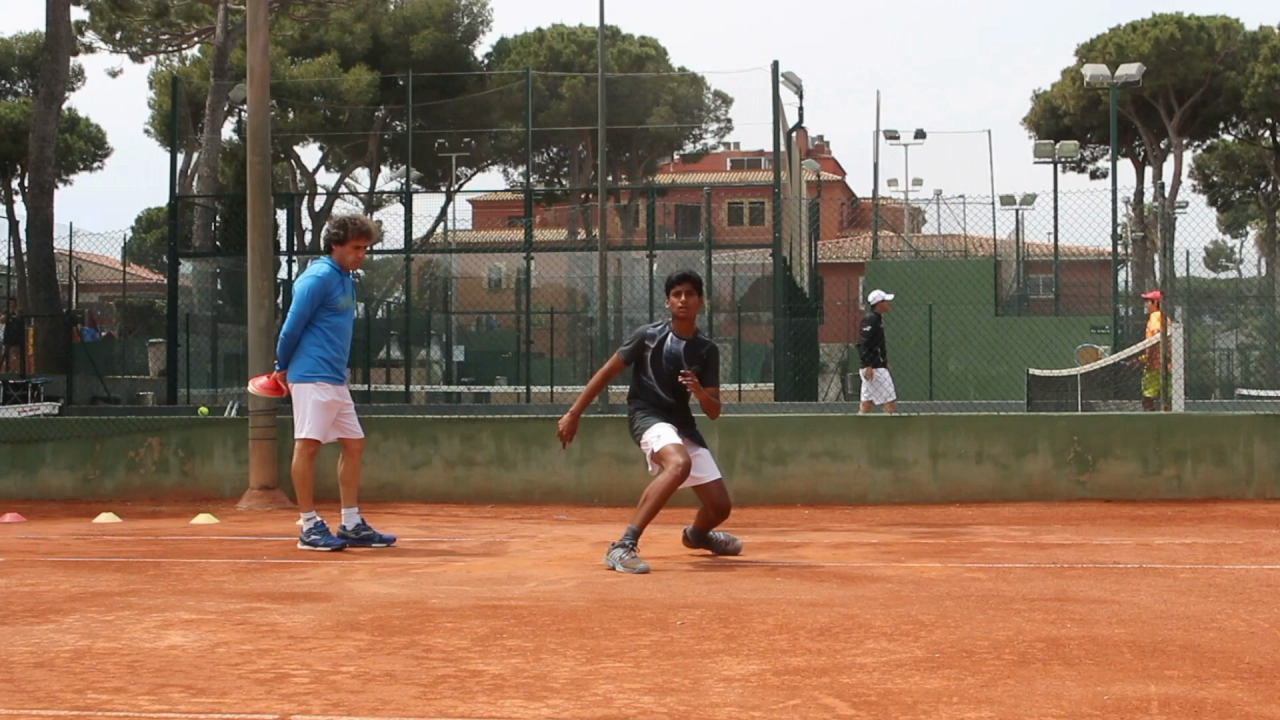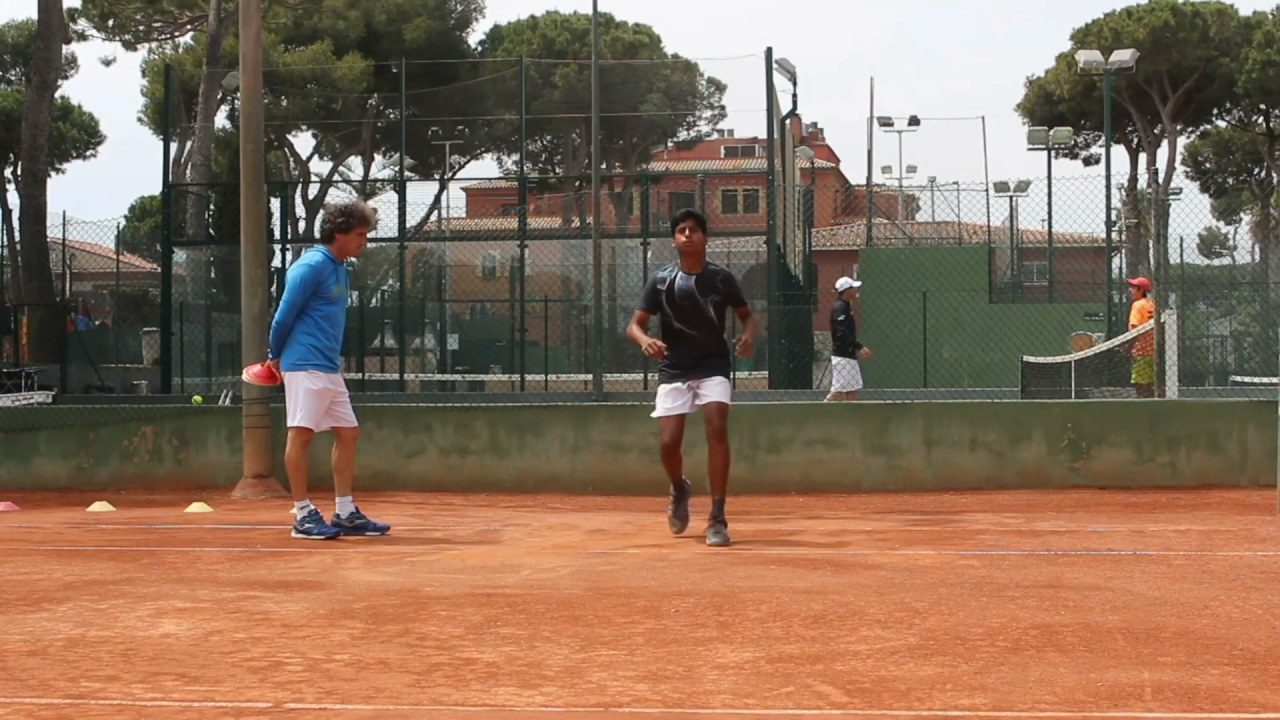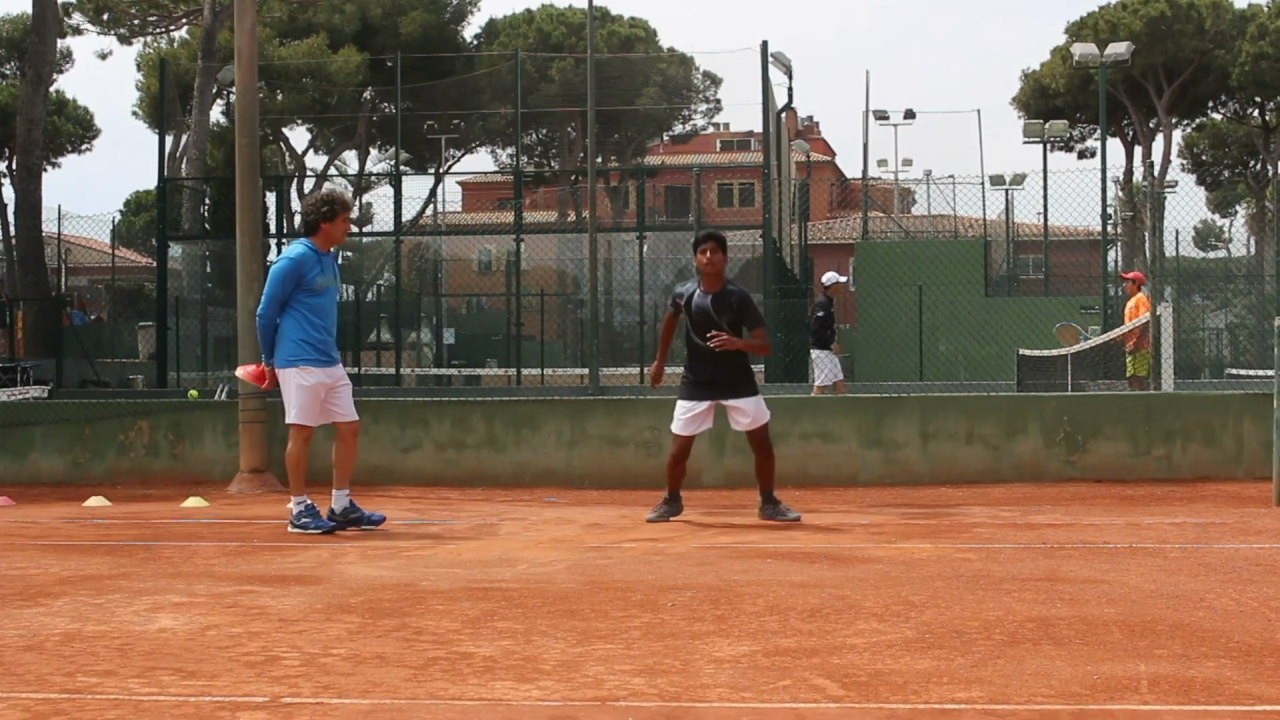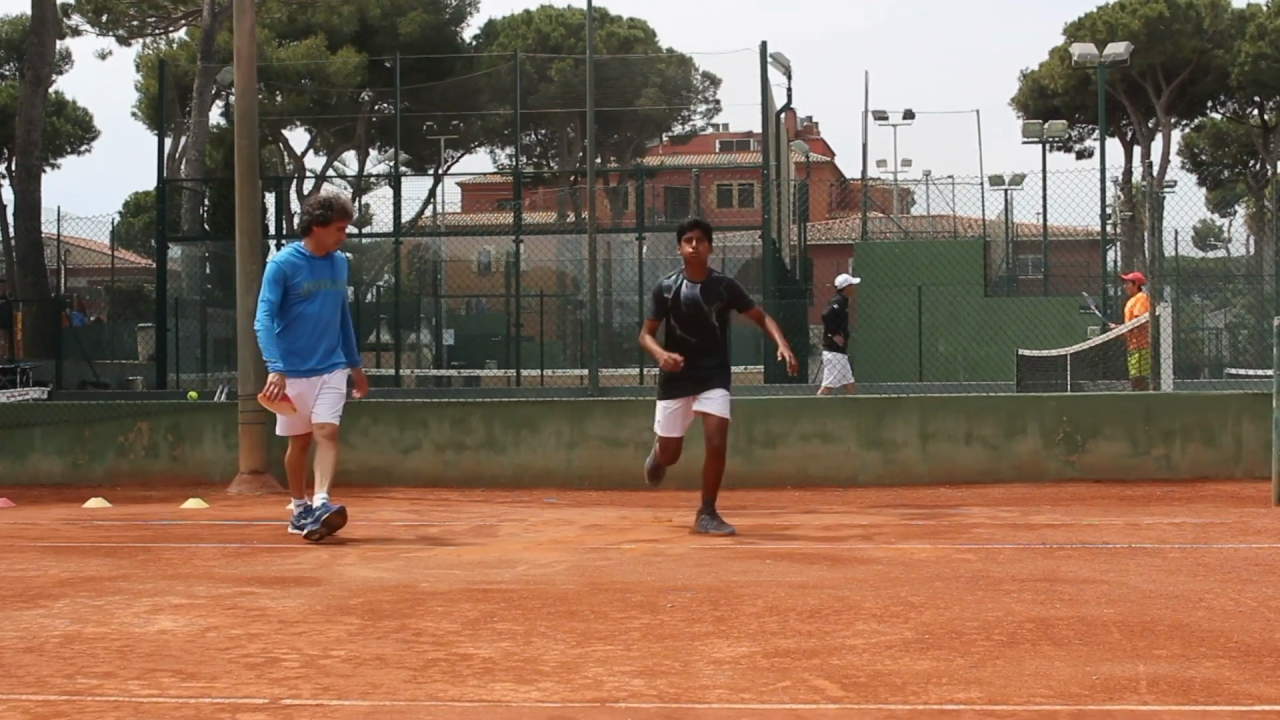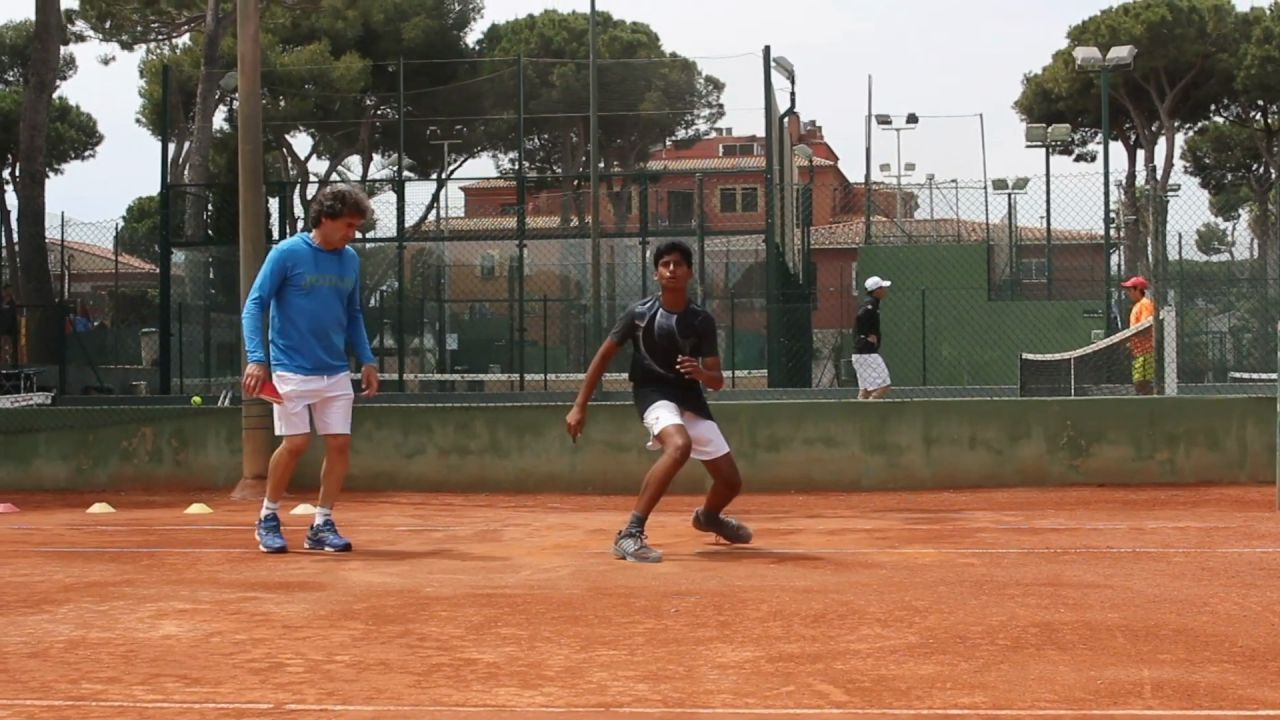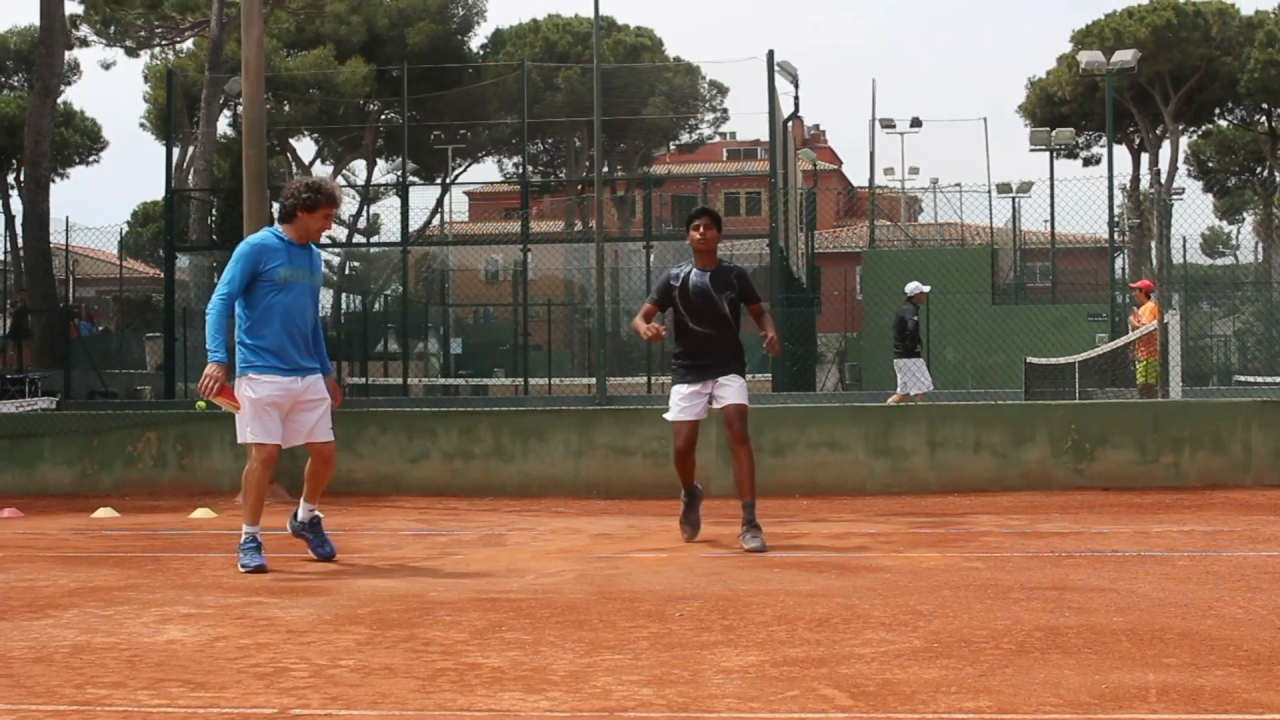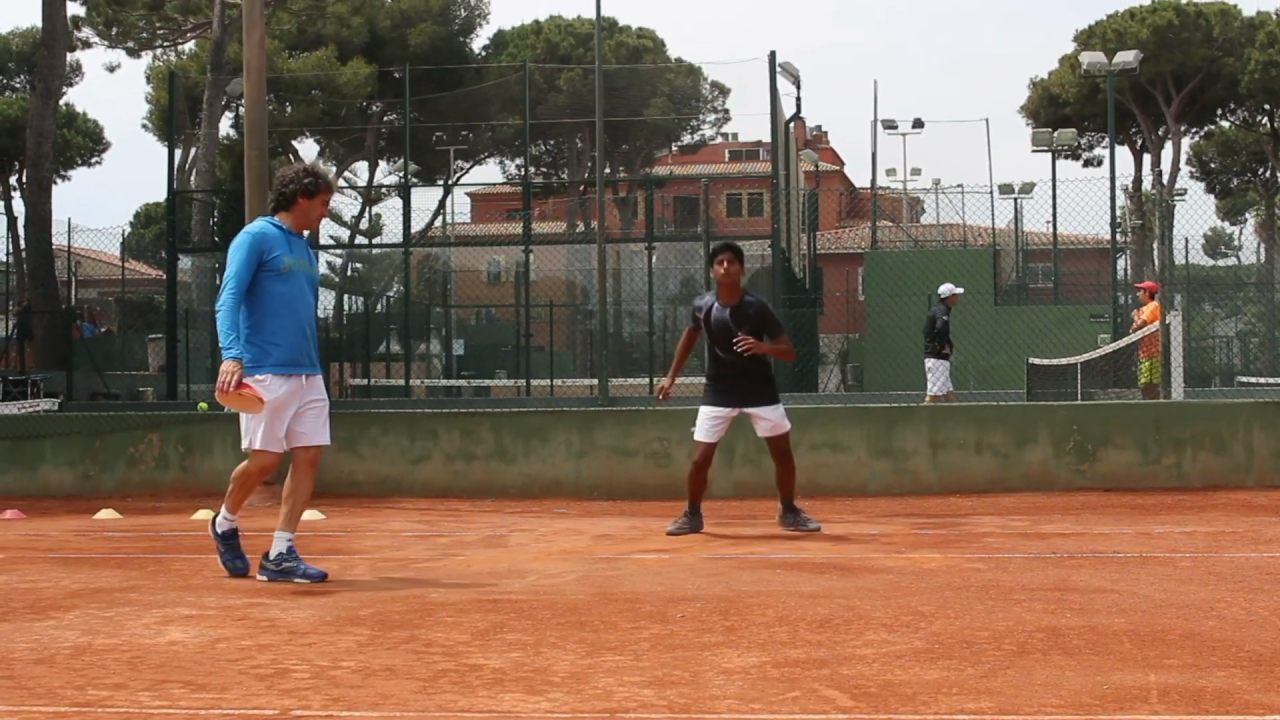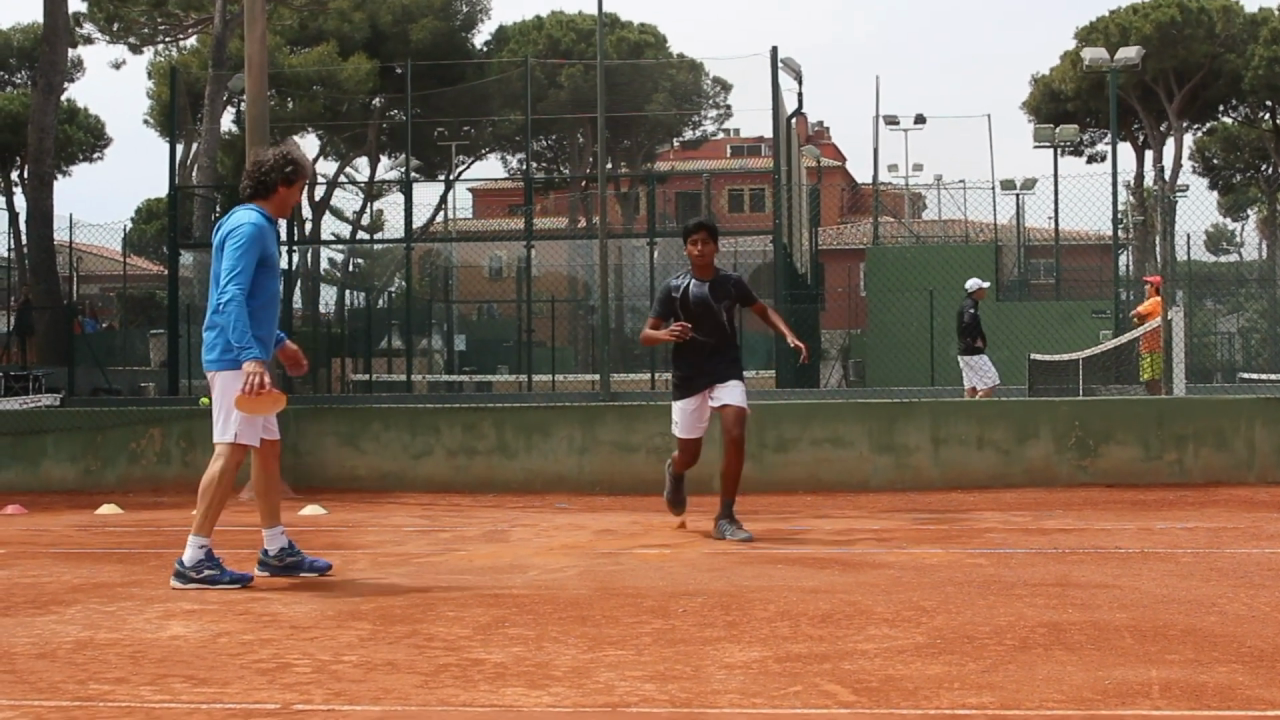
dt=0.5s
person 1, frame 1
left shoulder: (345, 278)
right shoulder: (318, 277)
right elbow: (292, 327)
right wrist: (283, 368)
left hip: (336, 379)
right hip: (313, 378)
left knee: (354, 444)
right knee: (308, 445)
left ankle: (351, 524)
right ankle: (310, 526)
person 1, frame 2
left shoulder: (339, 267)
right shoulder: (312, 266)
right elbow: (284, 316)
right wrist: (275, 355)
left hip: (330, 368)
right hip: (306, 366)
left knee: (348, 434)
right knee: (301, 434)
left ankle: (346, 513)
right ankle: (303, 515)
person 1, frame 3
left shoulder: (329, 257)
right shoulder: (293, 259)
right elbow: (266, 313)
right wrist: (268, 360)
left hip: (332, 362)
right hip: (300, 362)
left knee: (350, 429)
right knee: (302, 431)
left ankle: (343, 506)
right ankle: (300, 510)
person 1, frame 4
left shoulder: (340, 263)
right shoulder: (282, 264)
right elbow: (264, 319)
left wrist: (355, 363)
right wrist: (276, 369)
left hip: (332, 368)
right hip: (293, 370)
left knee: (326, 433)
right knee: (299, 441)
left ankle: (321, 506)
right ankle: (300, 509)
person 1, frame 5
left shoulder: (350, 260)
right shoulder: (287, 253)
right elbow: (255, 306)
left wrist: (367, 359)
right wrist: (256, 358)
left hip: (336, 372)
right hip: (292, 369)
left knee: (339, 444)
right knee: (294, 443)
left ankle: (321, 526)
right ankle: (269, 517)
person 1, frame 6
left shoulder: (314, 258)
right shoulder: (256, 248)
right elbow: (220, 303)
left wrist: (327, 370)
right wrist: (217, 358)
left hip: (307, 375)
right hip: (261, 373)
left knee: (324, 451)
right knee: (264, 454)
left ankle: (306, 516)
right ankle: (249, 540)
person 1, frame 7
left shoulder: (305, 249)
right shoulder: (256, 237)
right elbow: (230, 299)
left wrist: (316, 364)
right wrist: (232, 355)
left hip: (307, 373)
right hip: (265, 371)
left knee: (308, 457)
right knee: (263, 458)
left ankle: (280, 553)
right ankle: (226, 523)
person 1, frame 8
left shoulder: (258, 227)
right shoulder: (248, 226)
right elbow: (230, 298)
left wrist: (276, 342)
right wrist: (251, 355)
left hip: (249, 358)
right hip: (238, 362)
left knee: (267, 450)
right knee: (232, 452)
left ankle: (277, 549)
right ankle: (194, 559)
person 2, frame 1
left shoulder: (707, 351)
right shoulder: (648, 335)
left elbow: (714, 411)
right elbow: (607, 372)
left wrist: (701, 392)
right wrist: (574, 414)
left hip: (683, 423)
right hip: (648, 415)
left knee: (720, 506)
right knee: (679, 465)
left ankle: (697, 534)
right ankle: (623, 546)
person 2, frame 2
left shoulder: (722, 278)
right shoulder: (660, 280)
left elbow: (747, 315)
right elbow: (634, 325)
left wrist: (748, 335)
right wrist: (646, 340)
left hip: (713, 365)
right hip: (674, 367)
left knee: (717, 430)
right knee: (669, 442)
left ankle: (717, 517)
right ankle: (679, 490)
person 2, frame 3
left shoulder: (739, 298)
right shoulder: (683, 294)
left elbow: (764, 347)
right elbow: (671, 319)
left wrist: (736, 343)
right wrist: (659, 360)
left hip: (737, 384)
right hip: (695, 386)
left knee: (762, 445)
right knee: (676, 456)
left ankle: (768, 501)
right ankle: (673, 500)
person 2, frame 4
left shoulder: (726, 286)
right shoulder: (665, 288)
left elbow: (761, 317)
right elbow: (646, 335)
left wrist: (783, 345)
right wrist: (661, 355)
left hip: (714, 376)
right hip: (675, 378)
left knee: (716, 445)
right knee: (670, 453)
left ankle: (707, 512)
right ankle: (658, 452)
person 2, frame 5
left shoulder: (702, 321)
right shoulder: (638, 313)
left elbow: (717, 380)
right elbow: (604, 356)
left wrist: (701, 371)
right wrist: (580, 406)
left hip: (692, 402)
right hip: (654, 395)
left knee: (730, 479)
right knee: (678, 447)
left ankle: (708, 518)
right ankle: (630, 533)
person 2, frame 6
left shoulder: (736, 275)
right shoulder: (674, 277)
left elbow: (759, 312)
right elbow: (641, 318)
left wrist: (769, 331)
right wrist: (646, 329)
left hip: (728, 367)
right hip: (688, 369)
left knee: (738, 433)
right knee: (683, 446)
left ankle: (749, 522)
right ankle: (690, 495)
person 2, frame 7
left shoulder: (758, 309)
right shoulder: (702, 307)
left elbow: (789, 352)
right elbow: (690, 335)
left wrist: (763, 347)
right wrist: (671, 376)
left hip: (759, 392)
right hip: (717, 394)
left knee: (783, 453)
right knee: (699, 462)
left ankle: (788, 510)
right ankle: (693, 513)
person 2, frame 8
left shoulder: (733, 283)
right shoulder: (673, 288)
left elbow: (763, 310)
right elbow: (646, 334)
left wrist: (790, 336)
right wrist: (665, 334)
left hip: (726, 372)
right hip: (688, 377)
left knee: (735, 436)
right knee: (688, 455)
left ankle: (726, 516)
right ankle: (674, 469)
